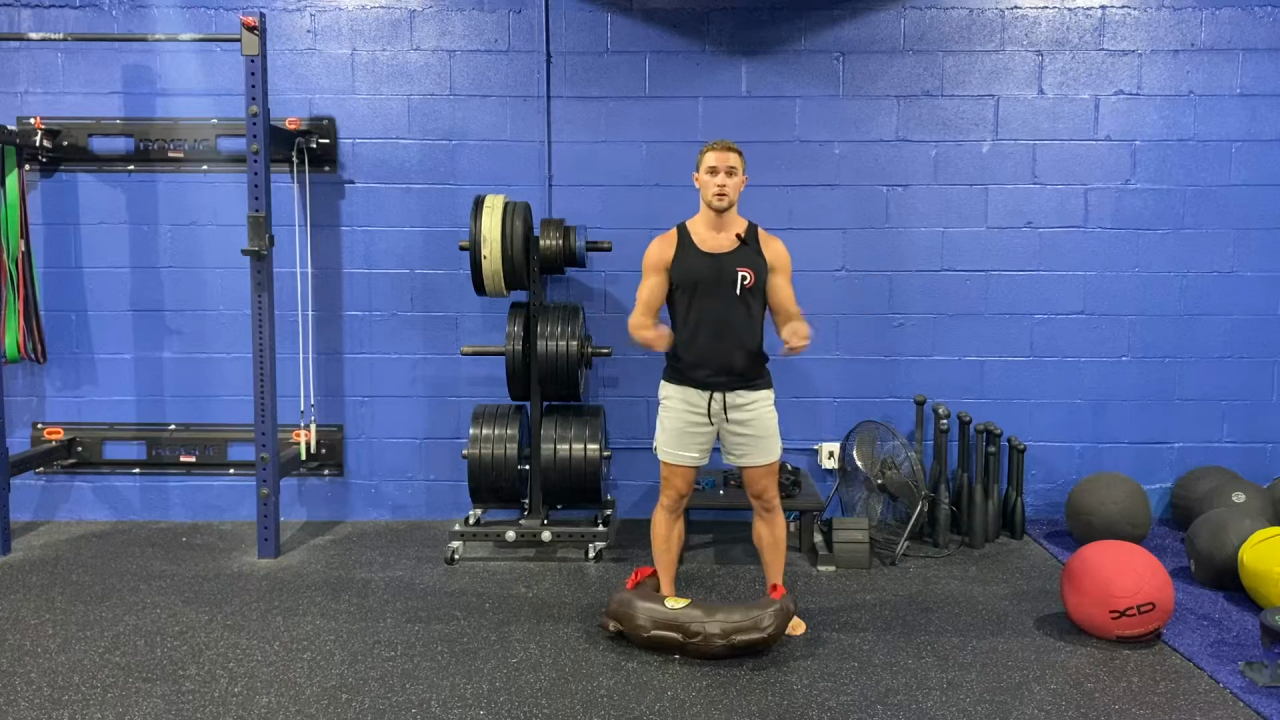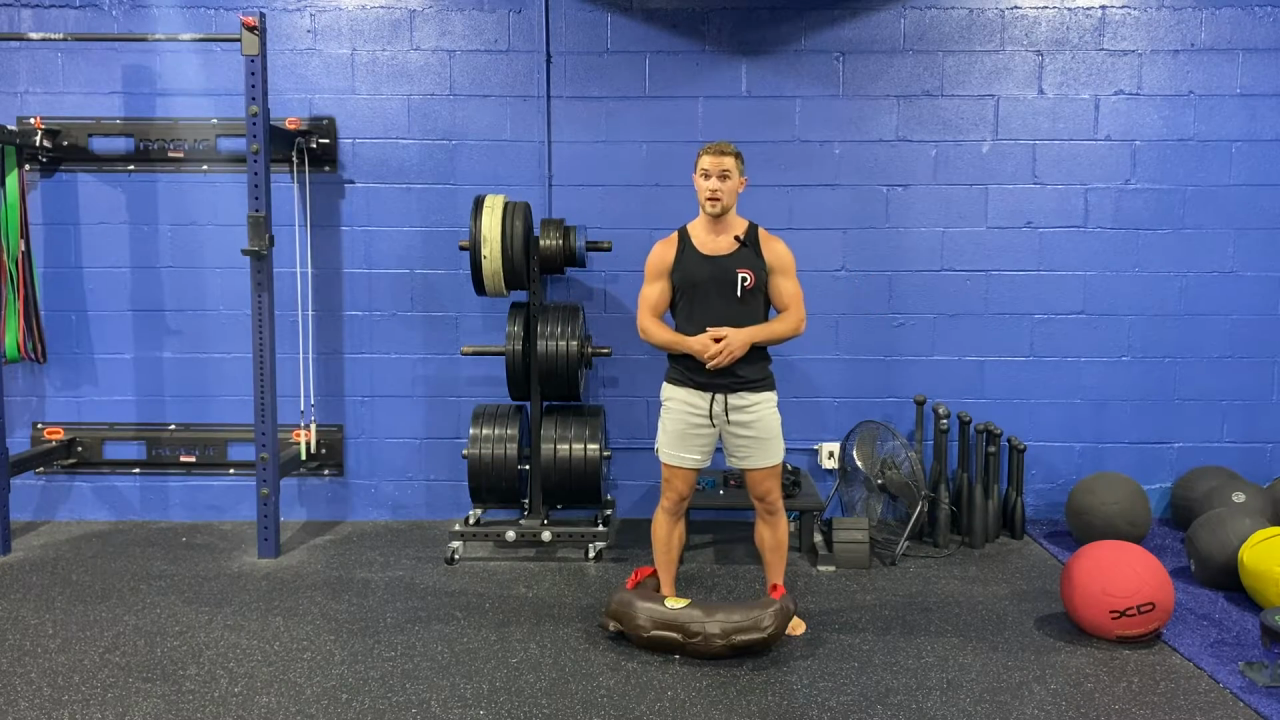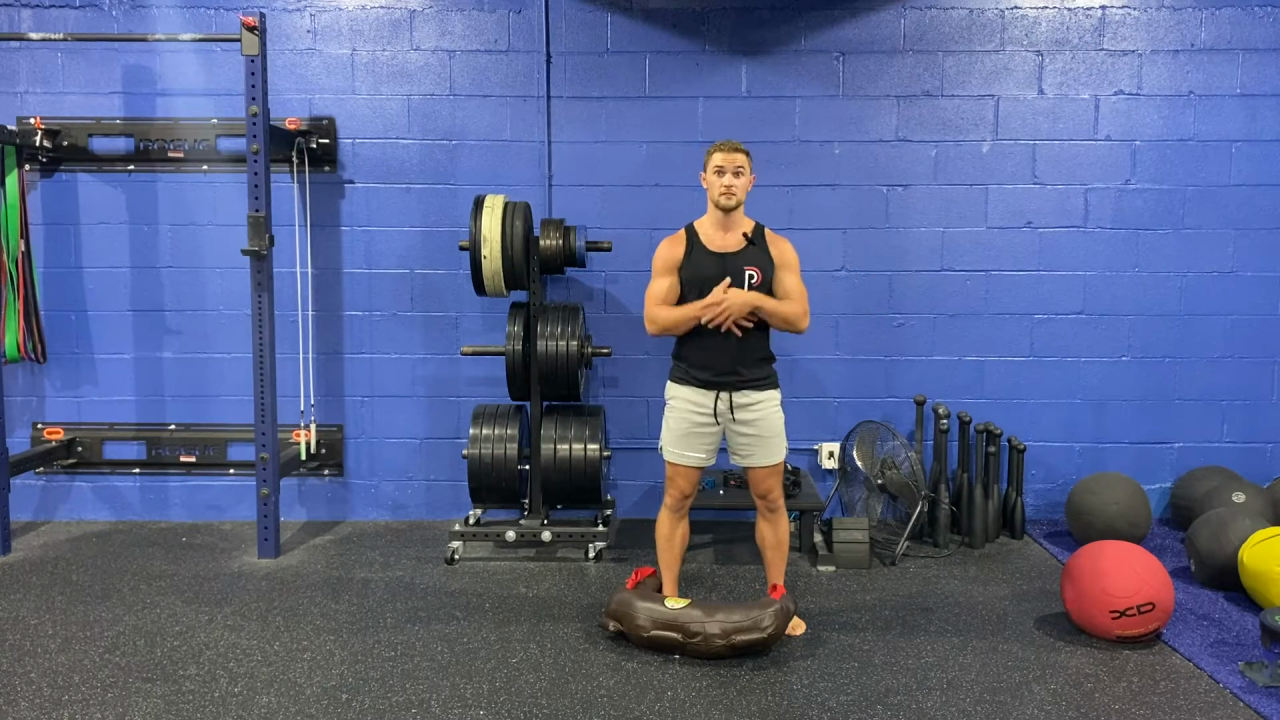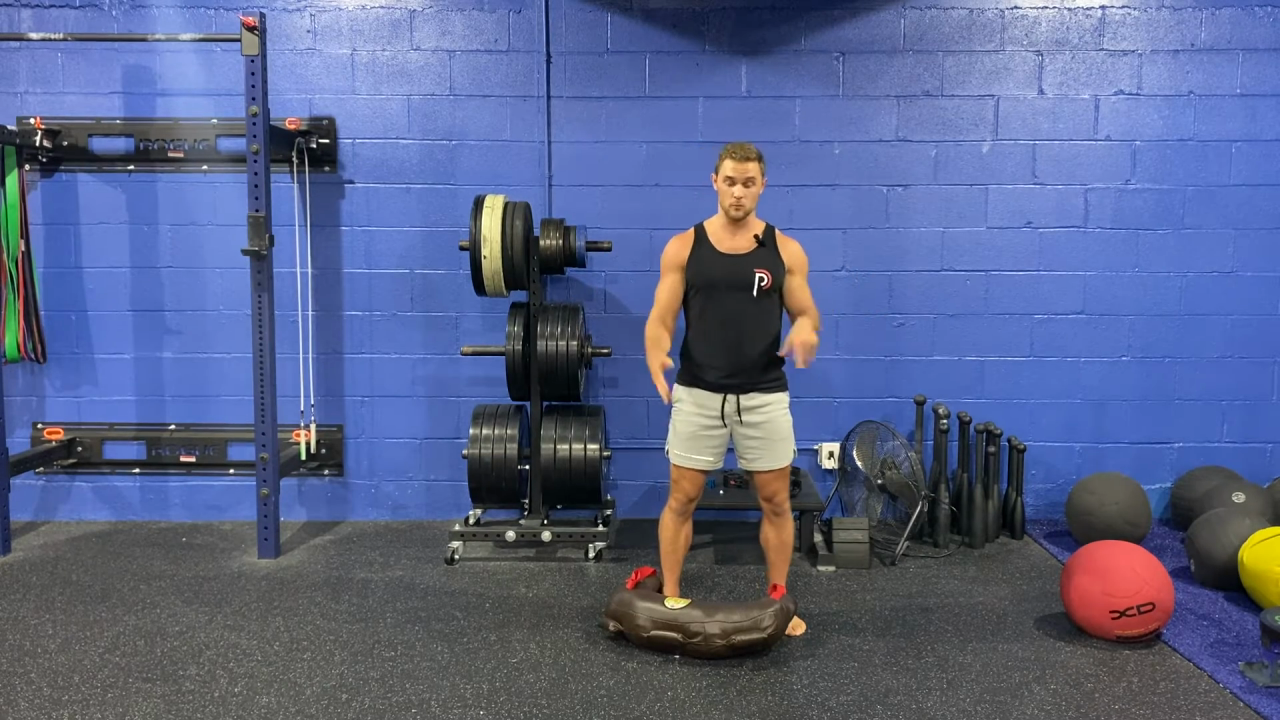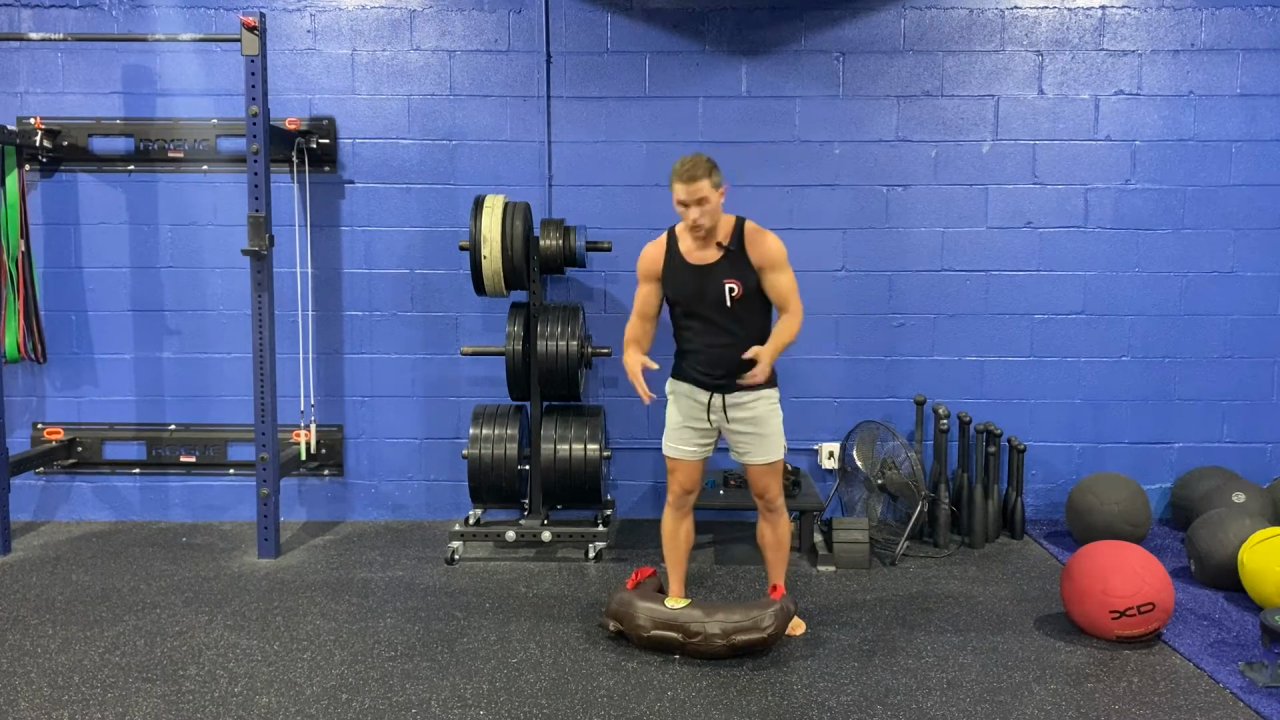
dt=1s
person 1, frame 1
left shoulder: (768, 247)
right shoulder: (666, 246)
left elbow: (786, 314)
right elbow: (641, 316)
left wrist: (797, 331)
right wrist: (648, 334)
left hip: (750, 391)
right hip: (684, 390)
left knee: (765, 498)
right knee: (672, 496)
right ankle: (666, 600)
person 1, frame 2
left shoulder: (770, 247)
right shoulder: (668, 250)
left elbow: (795, 318)
right elbow: (647, 322)
left wrist: (747, 336)
right wrist: (690, 343)
left hip: (753, 393)
right hip: (686, 392)
left knee: (769, 501)
right knee: (673, 500)
right ankle: (666, 600)
person 1, frame 3
left shoulder: (776, 247)
right shoulder: (675, 247)
left elbow: (800, 318)
right elbow: (654, 320)
left wrist: (751, 298)
right wrist: (707, 305)
left hip: (757, 391)
right hip: (691, 390)
left knee: (770, 499)
right knee: (677, 497)
right ankle: (669, 599)
person 1, frame 4
left shoulder: (785, 249)
right shoulder: (683, 246)
left elbow: (803, 312)
right elbow: (661, 318)
left wrist: (806, 330)
right wrist: (655, 352)
left hip: (765, 395)
right hip: (698, 394)
left knee: (776, 503)
right knee: (682, 500)
right ankle: (670, 599)
person 1, frame 5
left shoulder: (759, 243)
right shoulder: (657, 254)
left elbow: (792, 310)
right elbow: (642, 319)
left wrist: (770, 350)
right wrist: (632, 353)
left hip: (751, 391)
right hip: (688, 390)
left knee: (770, 499)
right knee: (679, 496)
left ankle: (778, 598)
right ankle: (675, 599)
